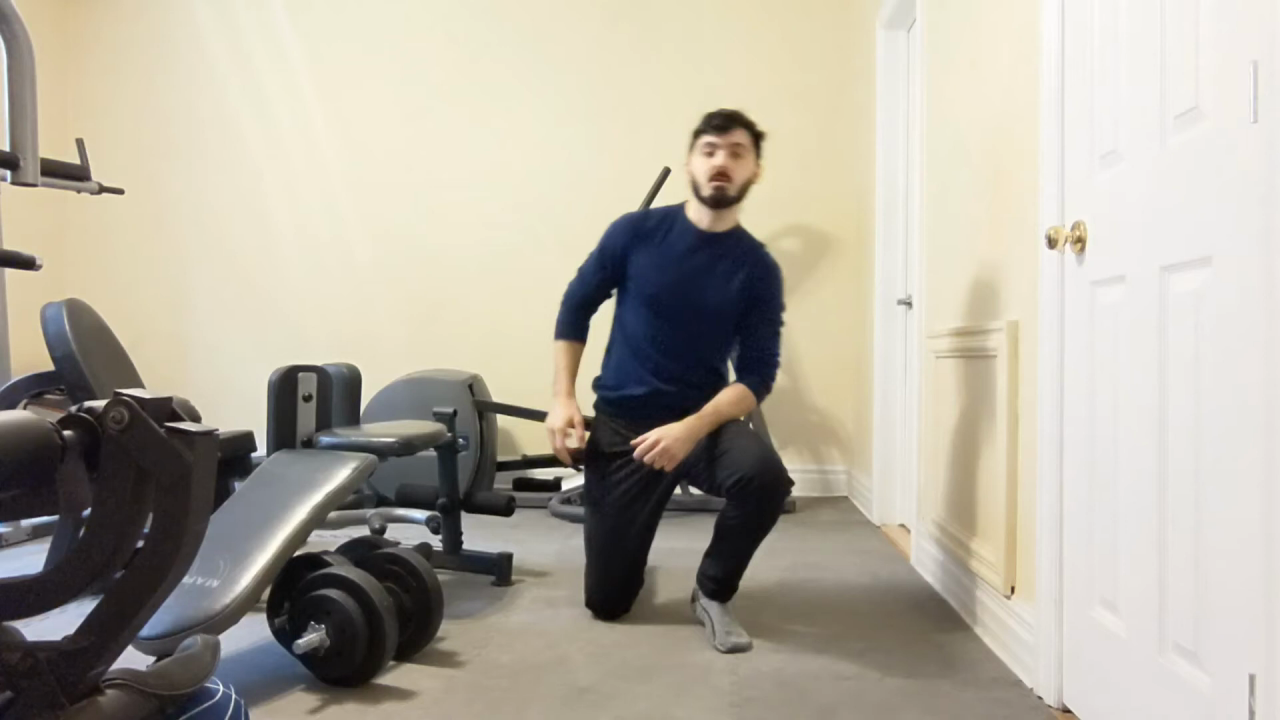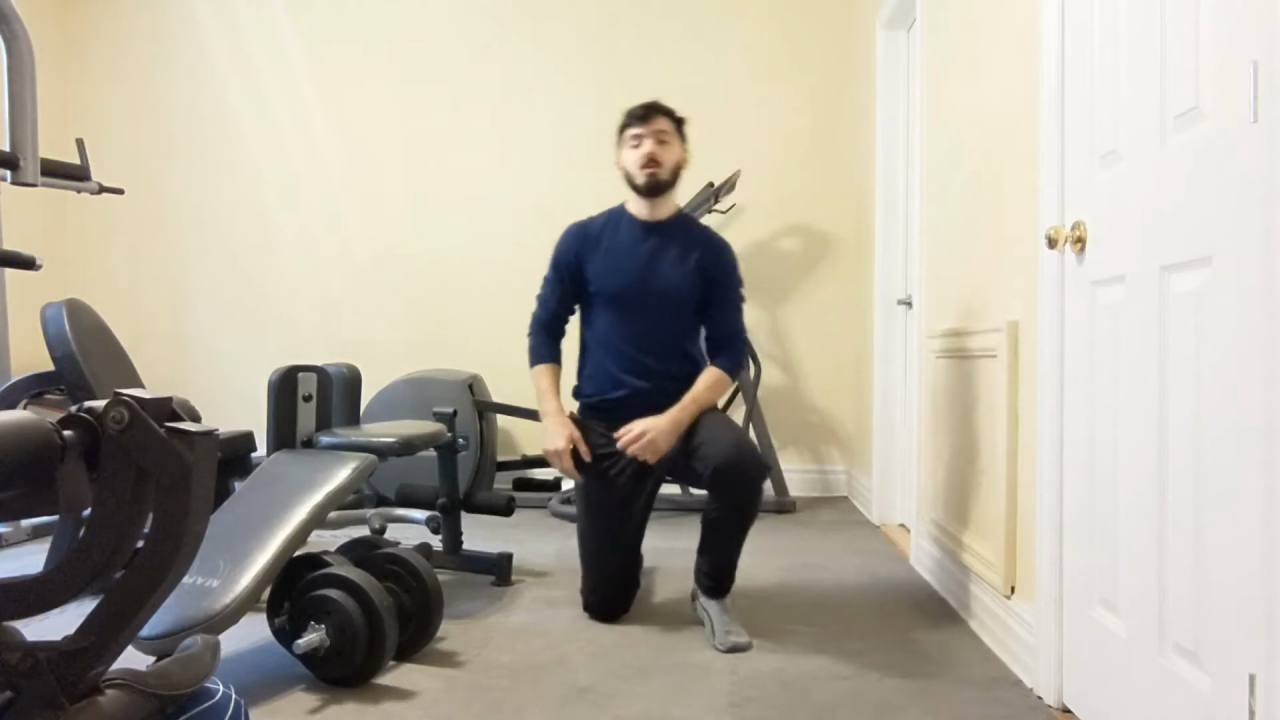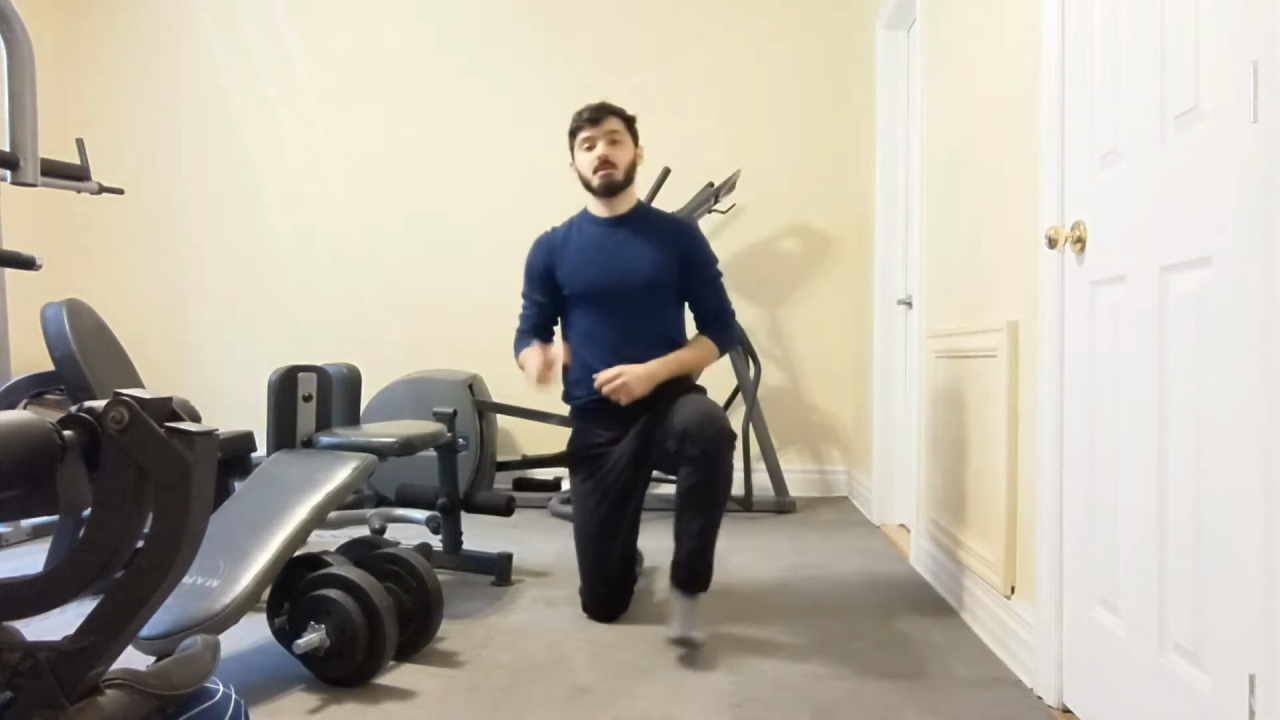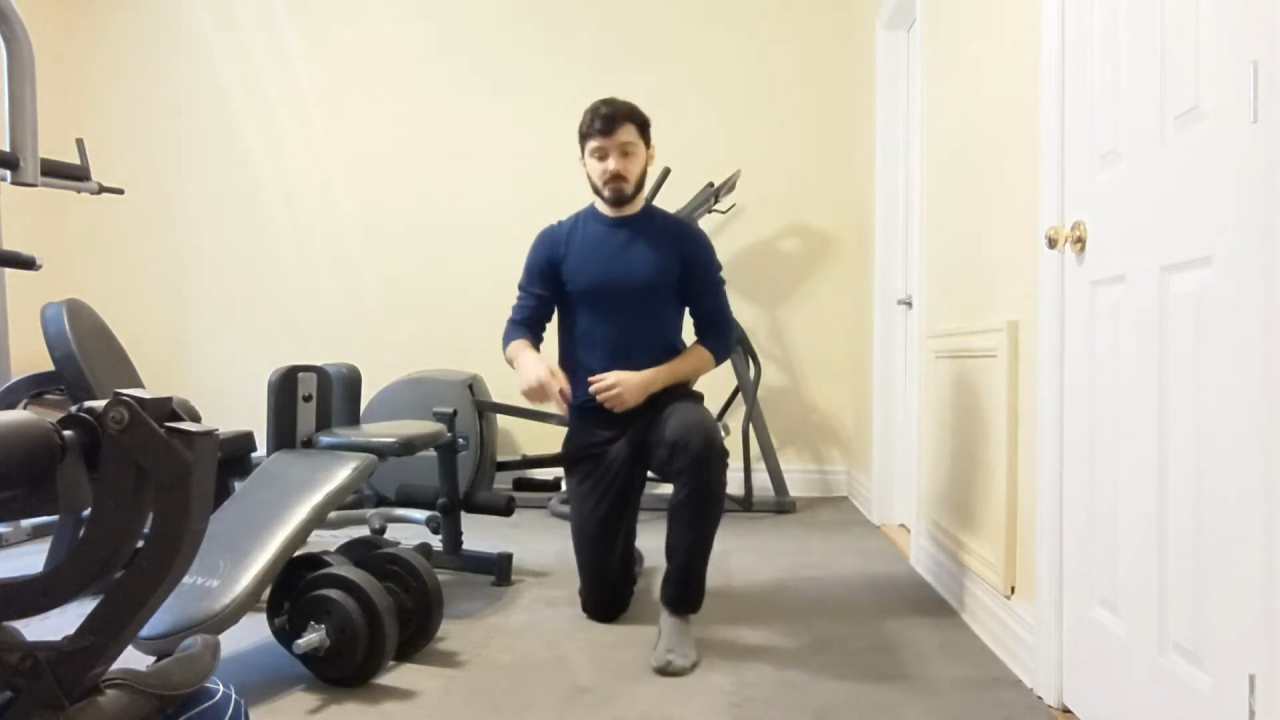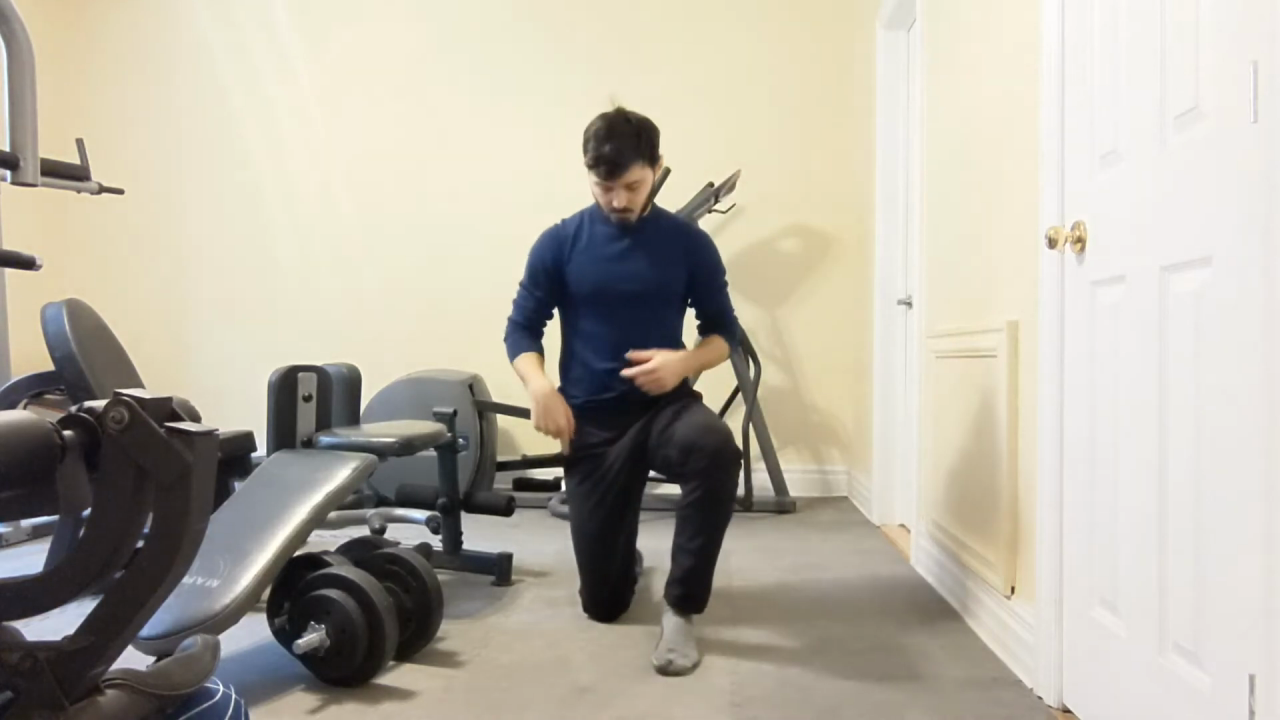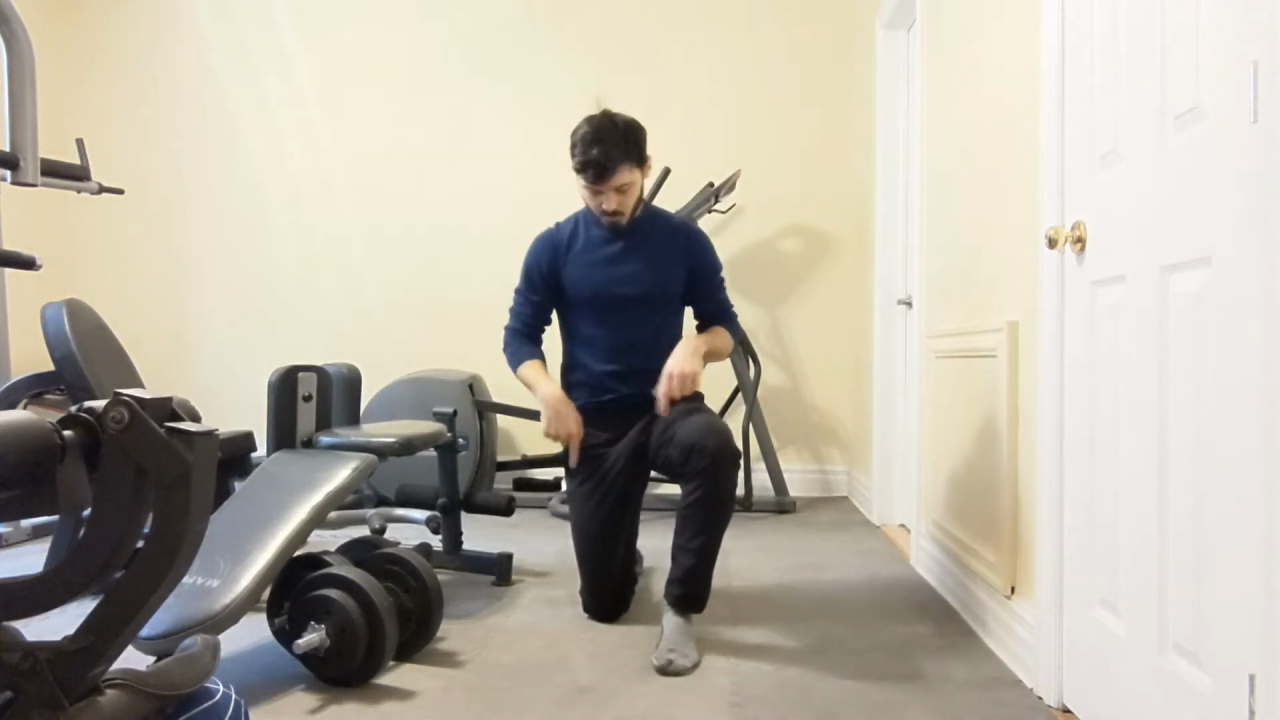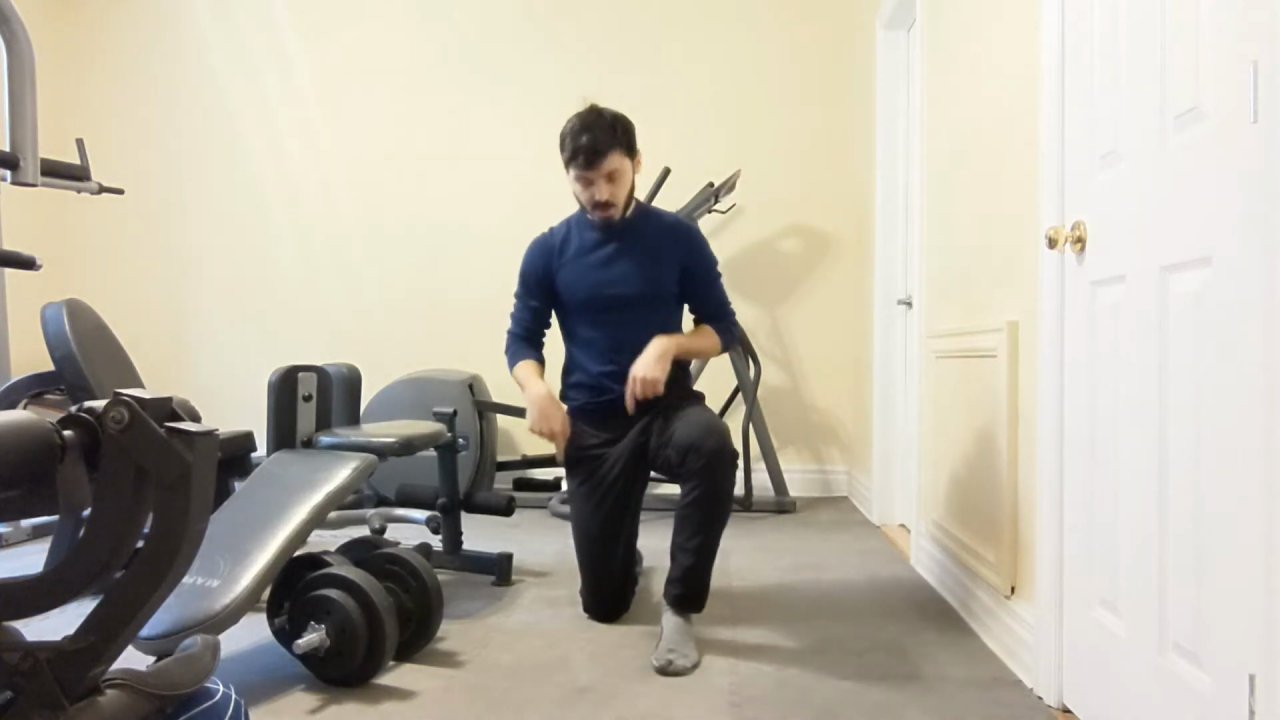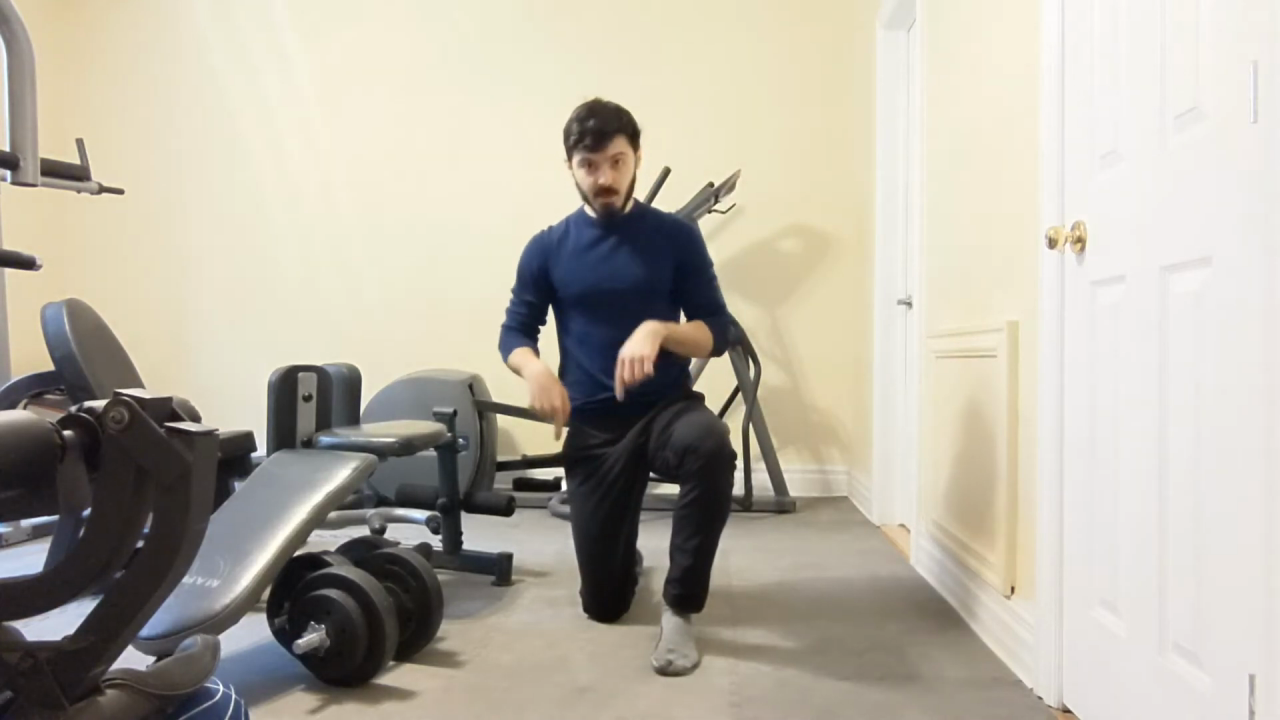
dt=0.3s
person 1, frame 1
left shoulder: (757, 269)
right shoulder: (634, 233)
left elbow: (757, 375)
right elbow: (574, 310)
left wrist: (691, 430)
right wrist: (562, 398)
left hip: (702, 418)
right hip: (620, 422)
left knee: (765, 475)
right knee: (607, 600)
left ankle: (712, 594)
right ankle: (630, 550)
person 1, frame 2
left shoulder: (709, 251)
right shoulder: (583, 241)
left elbow: (729, 355)
right elbow: (544, 333)
left wrist: (674, 421)
right wrist: (553, 418)
left hip: (682, 412)
right hip: (603, 423)
left knee: (741, 462)
right knee: (605, 603)
left ankle: (710, 592)
right ankle: (627, 557)
person 1, frame 3
left shoulder: (678, 236)
right shoulder: (553, 248)
left elbow: (720, 331)
right elbow: (529, 340)
left wrist: (654, 373)
right wrist: (535, 357)
left hip: (669, 399)
right hip: (596, 423)
left knee: (708, 429)
right knee: (603, 602)
left ankle: (687, 589)
right ankle: (627, 556)
person 1, frame 4
left shoulder: (682, 239)
right shoulder: (556, 244)
left elbow: (719, 337)
right elbow: (518, 330)
left wrist: (648, 381)
right wrist: (531, 362)
left hip: (665, 401)
right hip: (593, 422)
left knee: (701, 445)
right knee: (602, 603)
left ankle: (678, 610)
right ankle: (627, 557)
person 1, frame 5
left shoulder: (688, 242)
right shoulder: (558, 243)
left elbow: (724, 331)
right elbow: (521, 328)
left wrist: (686, 361)
right wrist: (538, 386)
left hip: (666, 406)
right hip: (591, 421)
left knee: (716, 447)
right knee: (602, 602)
left ankle: (680, 609)
right ankle: (626, 558)
person 1, frame 6
left shoulder: (684, 241)
right shoulder: (553, 248)
left elbow: (725, 326)
right elbow: (520, 335)
left wrist: (696, 347)
right wrist: (548, 393)
left hip: (666, 408)
right hip: (595, 424)
left knee: (716, 447)
right knee: (603, 602)
left ankle: (680, 609)
right ankle: (626, 559)
person 1, frame 7
left shoulder: (679, 237)
right shoulder: (548, 251)
left elbow: (724, 329)
right elbow: (522, 336)
left wrist: (669, 346)
right wrist: (535, 390)
left hip: (669, 407)
right hip: (592, 425)
left knee: (713, 447)
right knee: (603, 602)
left ankle: (679, 609)
right ankle: (627, 557)
person 1, frame 8
left shoulder: (676, 236)
right shoulder: (548, 249)
left elbow: (717, 335)
right elbow: (514, 330)
left wrist: (659, 330)
right wrist: (535, 369)
left hip: (667, 407)
right hip: (592, 425)
left knee: (711, 447)
right knee: (603, 603)
left ankle: (680, 608)
right ankle: (627, 557)
